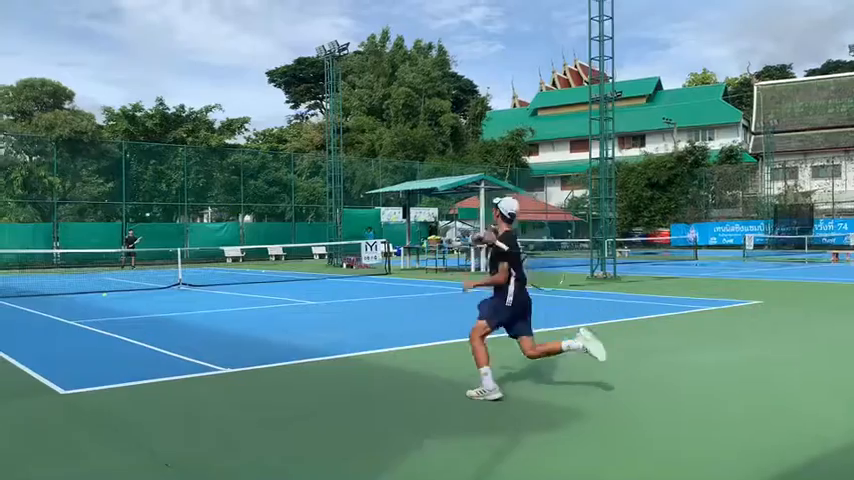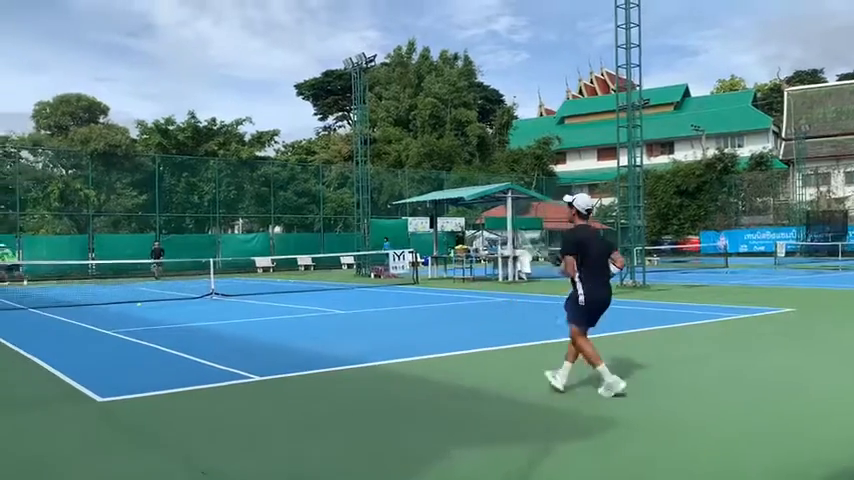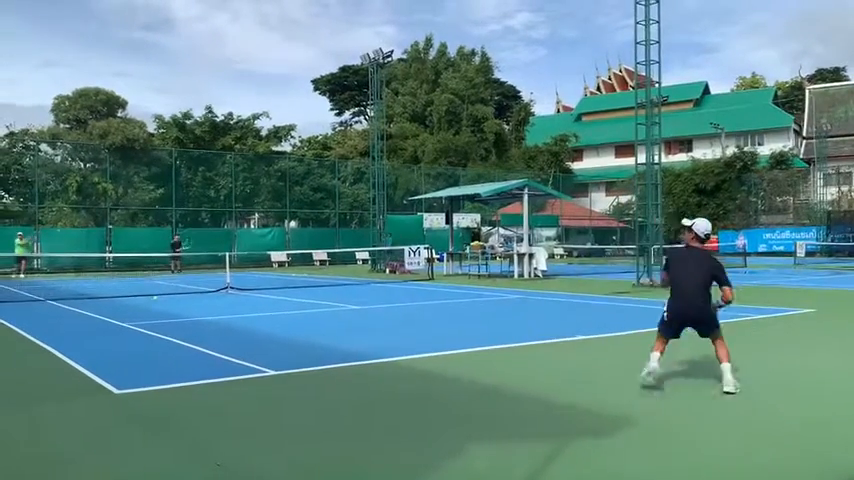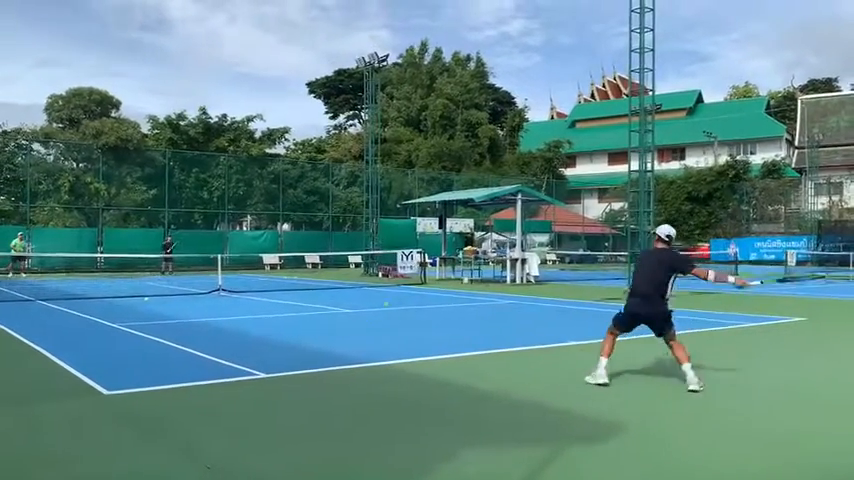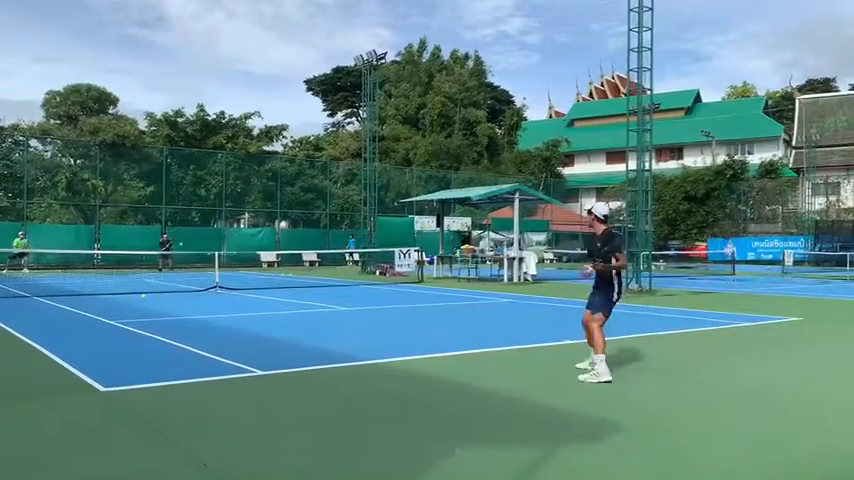
dt=0.7s
person 1, frame 1
left shoulder: (505, 240)
right shoulder: (504, 236)
left elbow: (501, 278)
left wrist: (475, 283)
right wrist: (482, 238)
left hip: (508, 298)
right hip: (519, 299)
left knee: (476, 335)
right knee: (532, 351)
left ankle: (489, 386)
right ankle: (580, 343)
person 1, frame 2
left shoulder: (570, 235)
right shoulder: (599, 235)
left elbow: (569, 271)
right elbow: (619, 262)
left wrist: (562, 268)
left hip: (586, 294)
right hip: (604, 294)
left knee: (579, 337)
right knee: (577, 333)
left ankle: (610, 380)
right ankle: (562, 376)
person 1, frame 3
left shoulder: (674, 254)
right shoulder: (713, 262)
left elbow: (665, 281)
right elbow: (728, 296)
right wrist: (717, 305)
left hip: (676, 310)
right hip: (703, 312)
left knee: (661, 339)
right knee: (718, 340)
left ankle: (653, 366)
right ankle: (728, 380)
person 1, frame 4
left shoulder: (644, 255)
right shoulder: (675, 258)
right elbow: (703, 274)
right wrist: (732, 279)
left hip: (633, 307)
right hip: (658, 310)
left knee: (611, 333)
right knee: (673, 342)
left ankle: (600, 374)
right ankle: (692, 379)
person 1, frame 5
left shoulder: (612, 237)
right shoulder: (596, 238)
left elbow: (623, 263)
left wrist: (605, 266)
right wrist: (591, 268)
left hip: (610, 288)
right hip: (600, 287)
left knee: (595, 324)
right knee: (587, 321)
left ankle: (601, 371)
right ankle: (595, 360)
